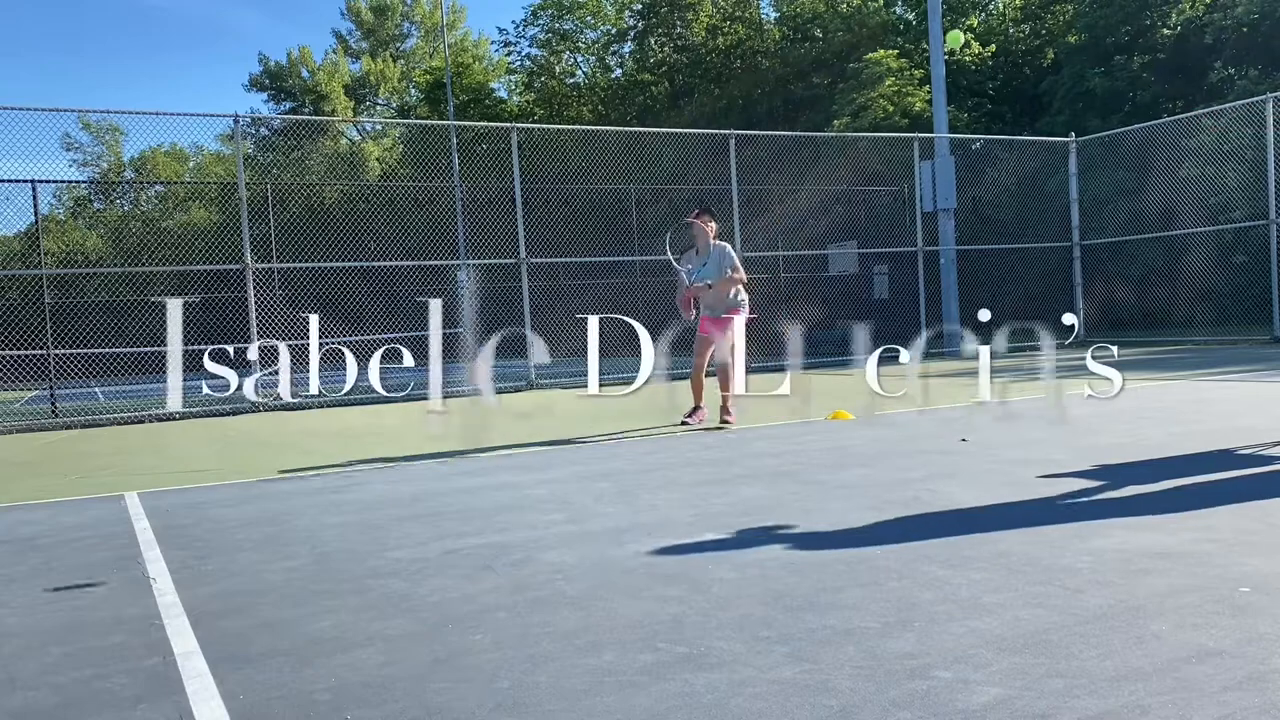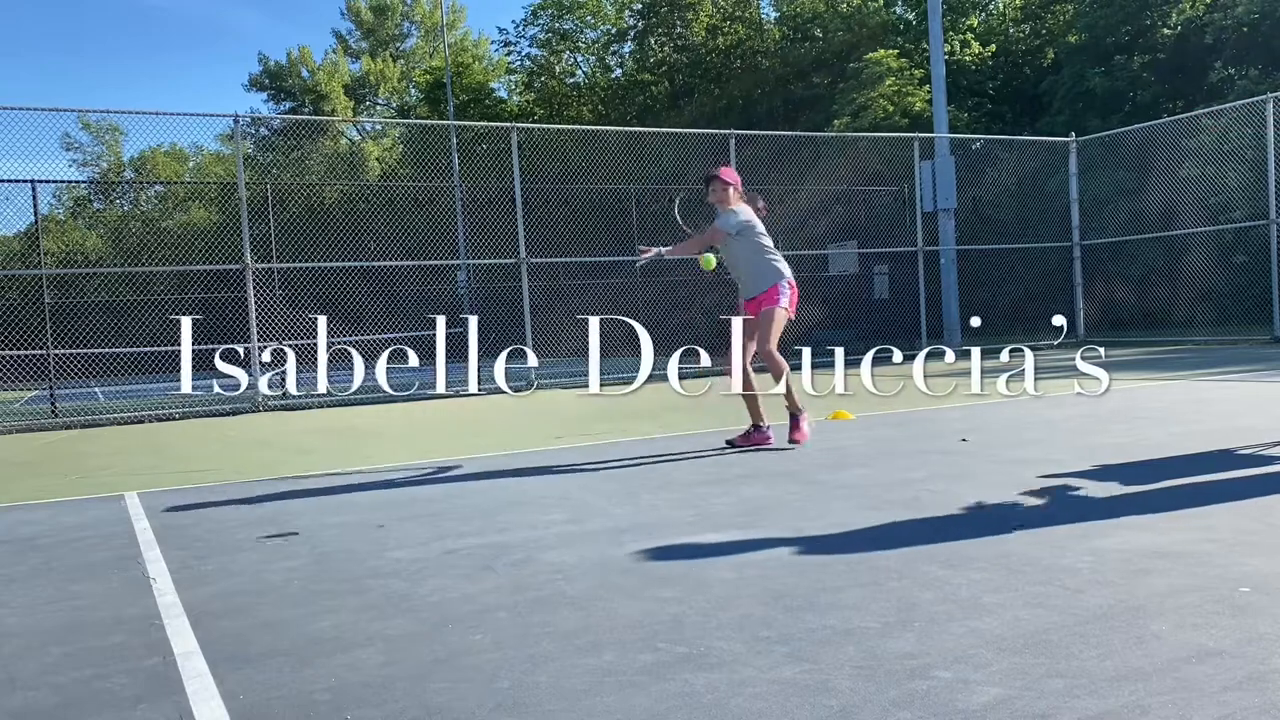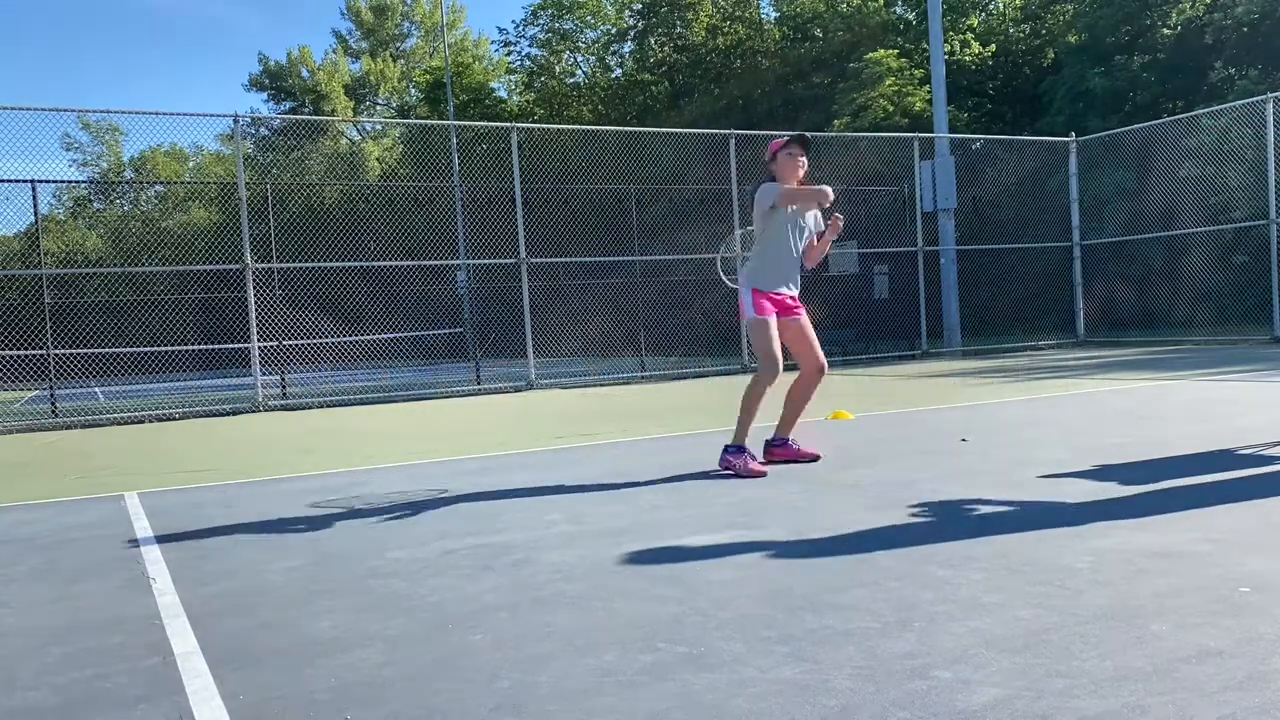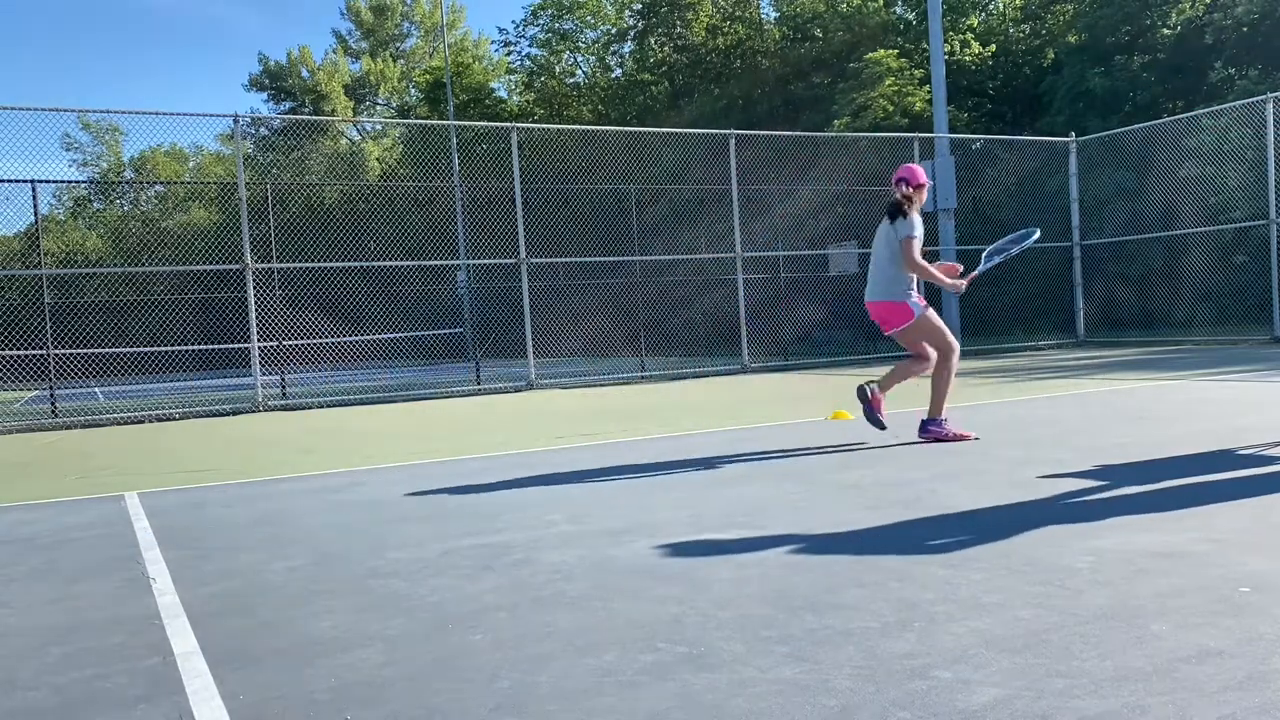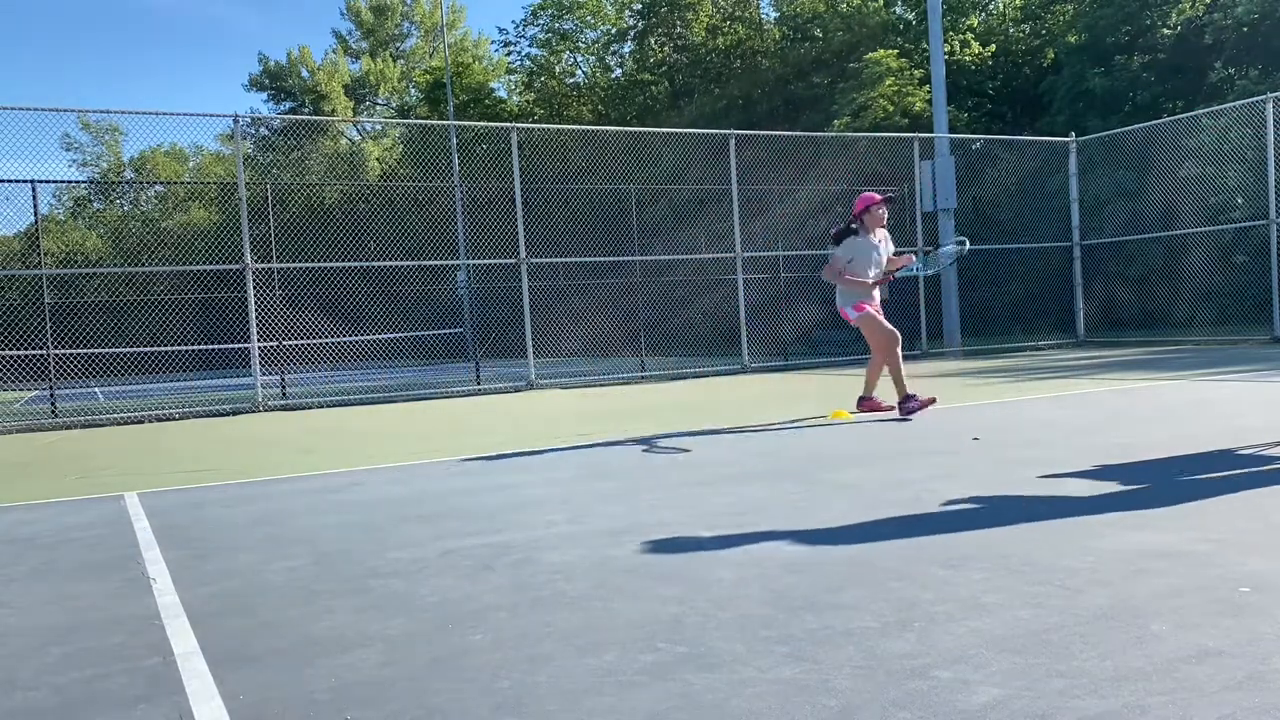
dt=0.7s
person 1, frame 1
left shoulder: (723, 249)
right shoulder: (687, 258)
left elbow: (740, 277)
right elbow: (683, 293)
left wrist: (707, 287)
right wrist: (686, 308)
left hip: (734, 309)
right hip: (708, 315)
left knee: (723, 351)
right knee: (698, 366)
left ankle: (726, 407)
right ankle: (698, 407)
person 1, frame 2
left shoulder: (732, 214)
right shoulder: (735, 216)
left elbow: (697, 242)
left wrist: (661, 250)
left hip: (776, 285)
right hip: (753, 298)
left knee: (766, 348)
left ankle: (797, 413)
right ankle: (760, 428)
person 1, frame 3
left shoulder: (809, 209)
right shoulder: (768, 193)
left elbow: (809, 260)
right elbow: (819, 194)
left wrist: (829, 234)
right wrist: (825, 194)
left hip: (788, 295)
right hip: (758, 292)
left knee: (816, 366)
right knee: (771, 368)
left ankle: (781, 442)
right ankle: (735, 450)
person 1, frame 4
left shoulder: (890, 221)
right shoulder: (910, 219)
right elbow: (912, 263)
left wrist: (939, 268)
right wrist: (948, 282)
left hip: (878, 300)
right hip: (898, 299)
left knee: (926, 357)
right knee: (949, 349)
left ankle: (875, 389)
right ankle: (934, 422)
person 1, frame 5
left shoulder: (883, 236)
right shoulder: (852, 242)
left elbow: (888, 264)
right elbow: (828, 273)
left wrist: (904, 260)
right wrist: (860, 284)
left hip: (871, 302)
right hip: (852, 303)
left knee: (881, 351)
right knee: (893, 338)
left ankle: (866, 398)
right ankle: (906, 399)
